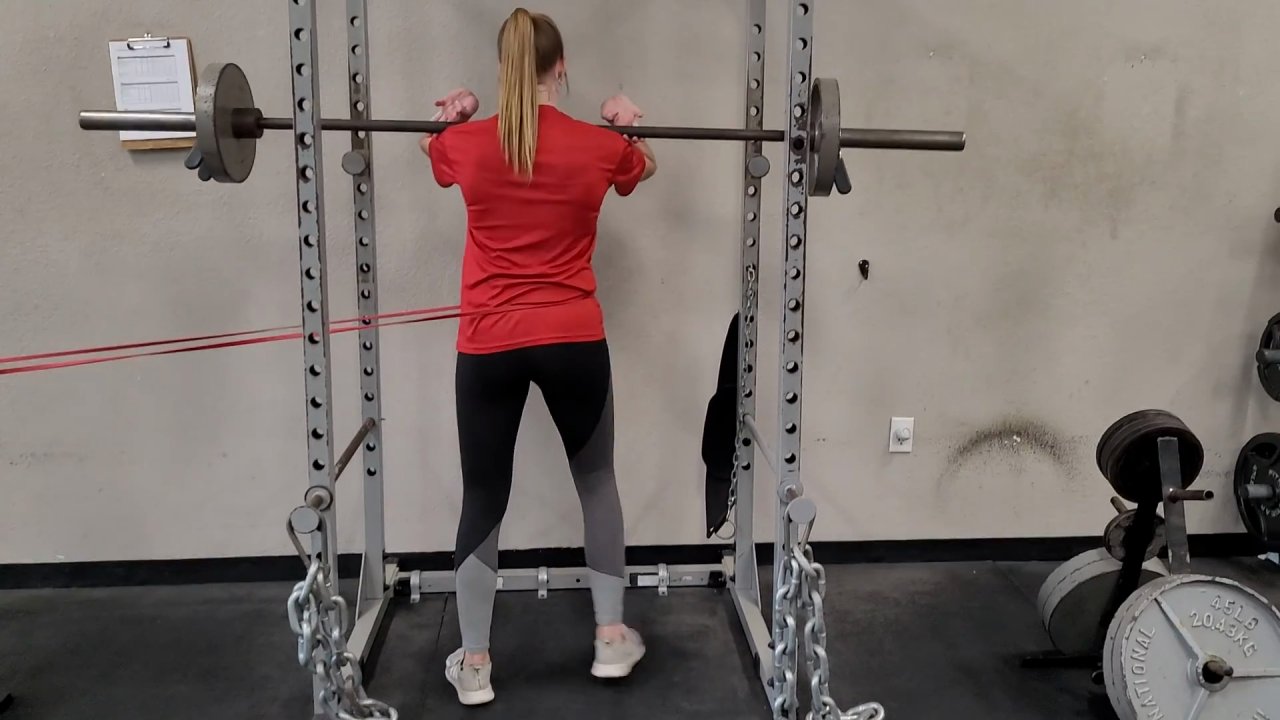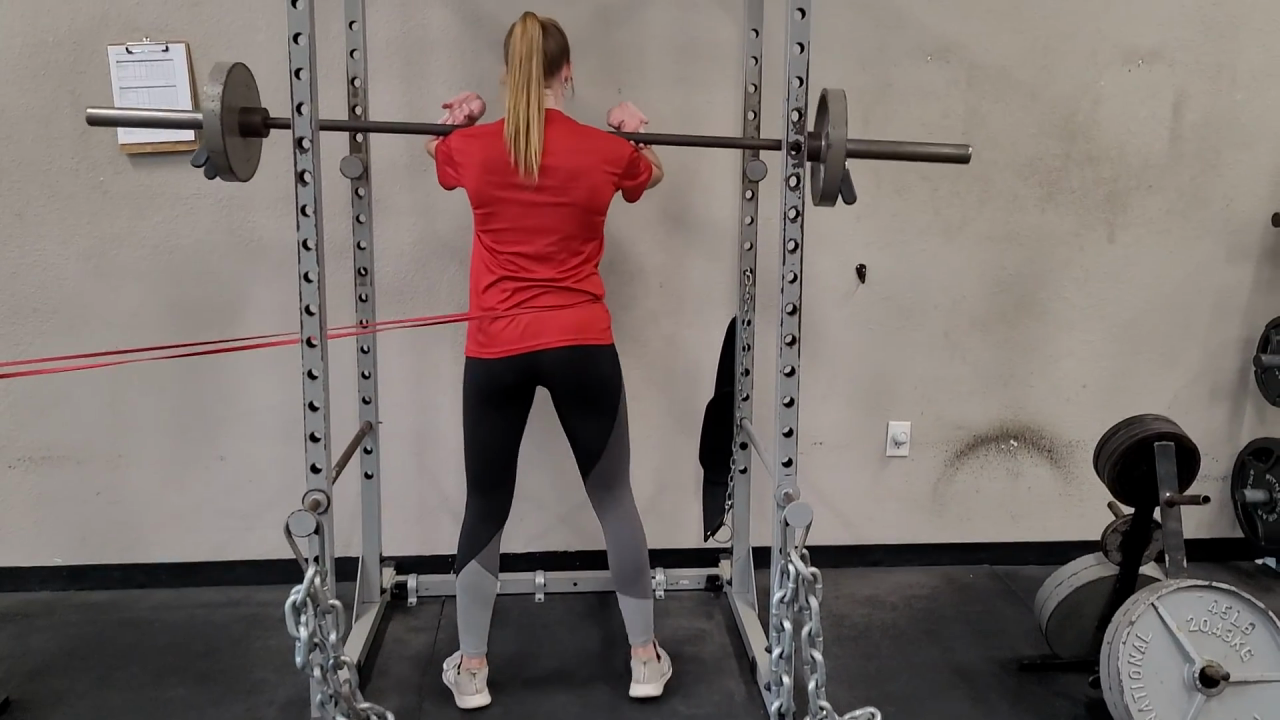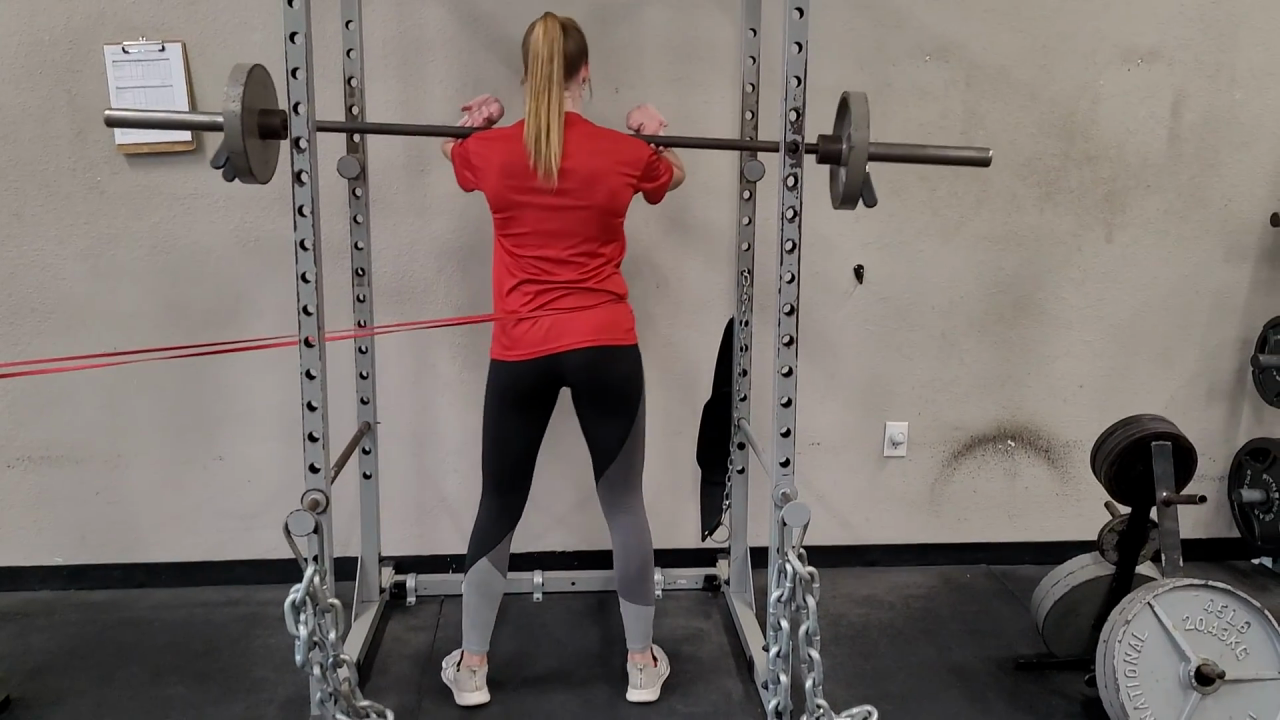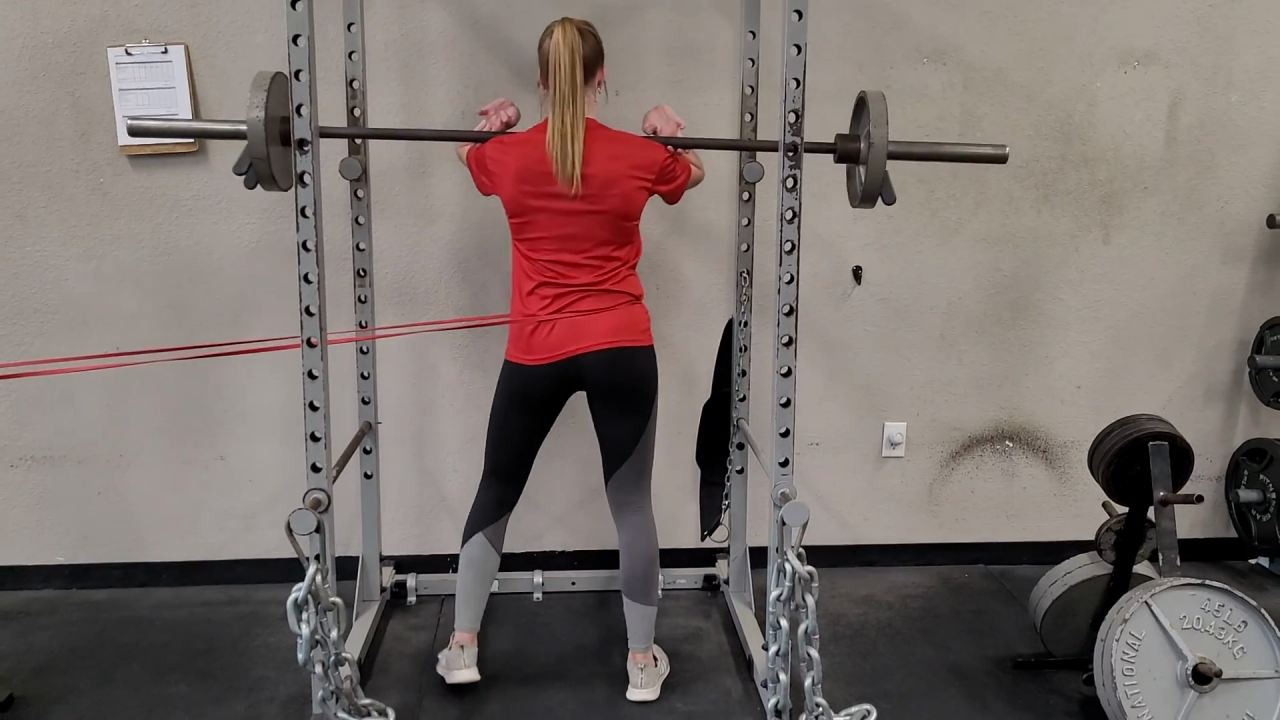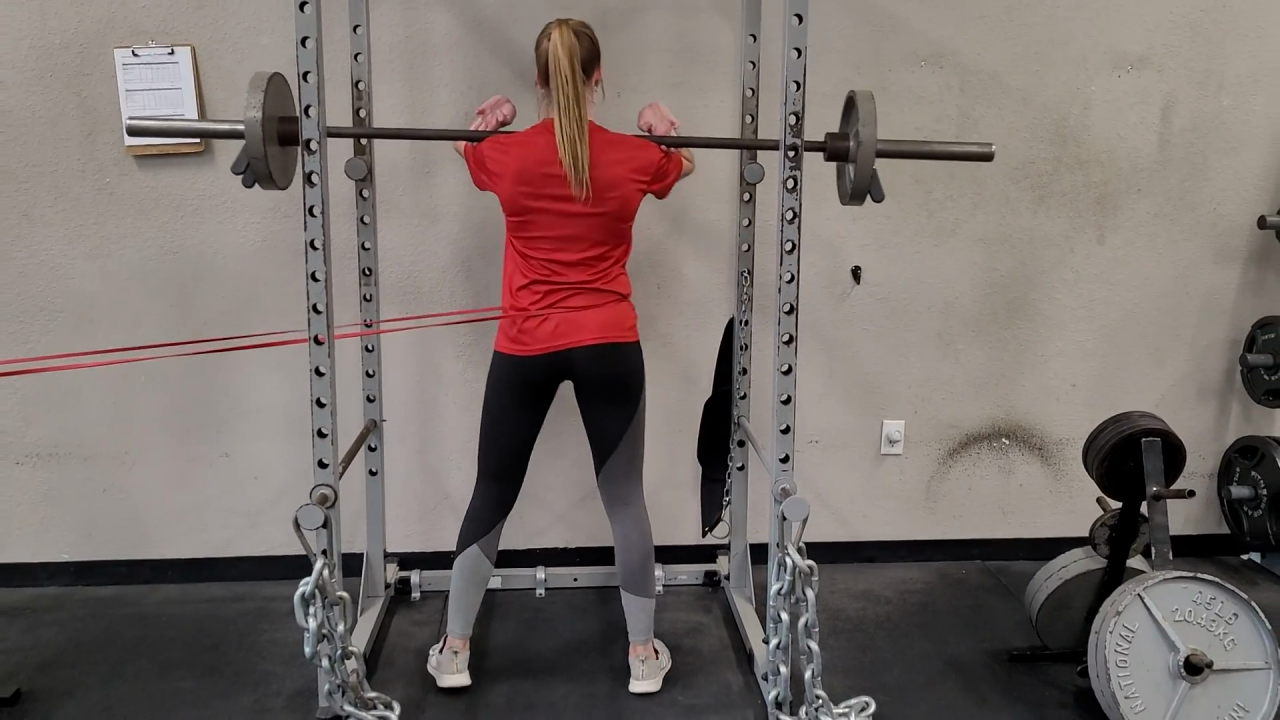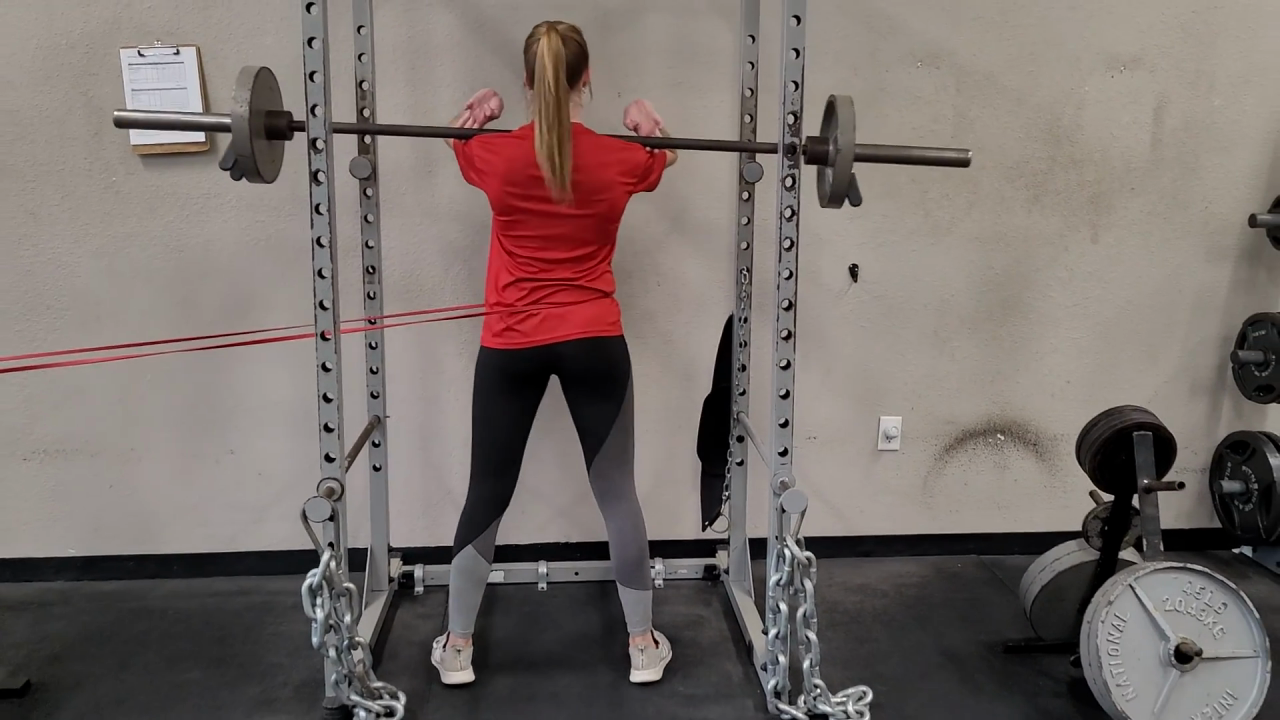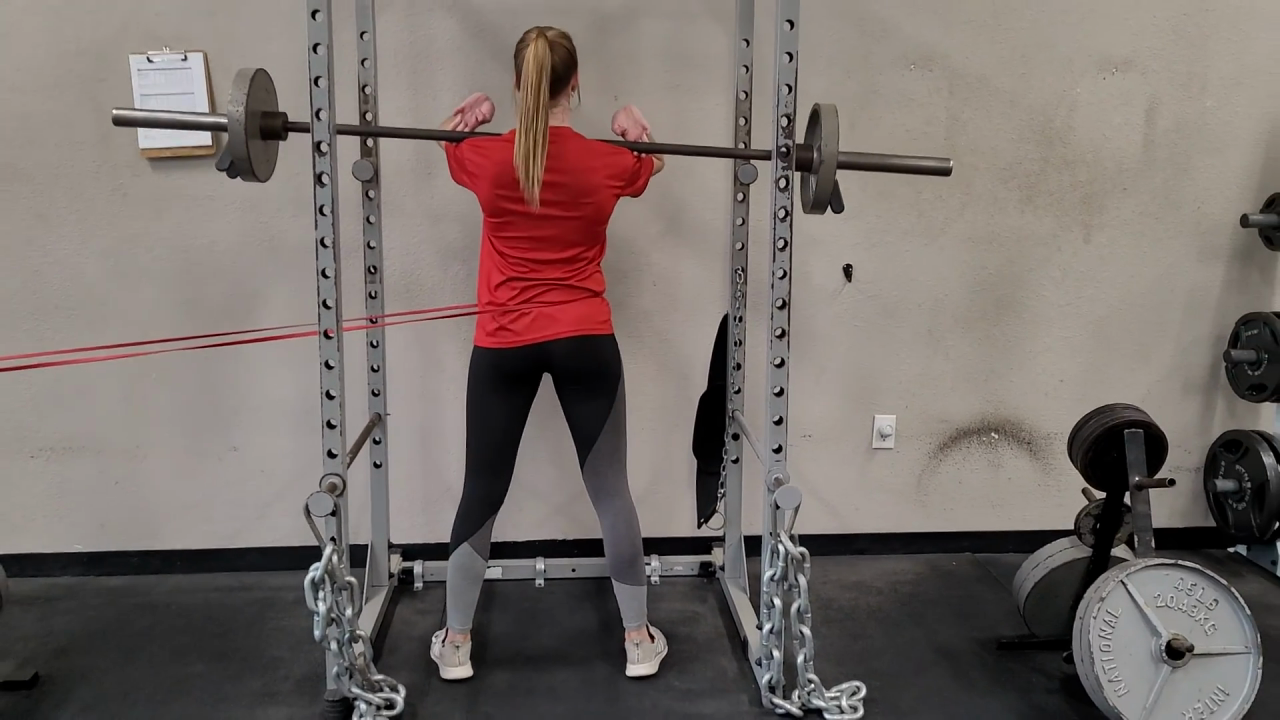
dt=0.2s
person 1, frame 1
left shoulder: (465, 145)
right shoulder: (599, 147)
left elbow: (435, 152)
right elbow: (644, 167)
left hip: (488, 345)
right hip: (574, 341)
left knee: (483, 502)
right knee: (596, 481)
left ankle: (474, 663)
right ankle: (611, 639)
person 1, frame 2
left shoulder: (469, 148)
right shoulder: (605, 151)
left elbow: (440, 155)
right elbow: (651, 175)
left hip: (497, 351)
right hip: (582, 347)
left knee: (486, 508)
right knee: (613, 499)
left ankle: (471, 668)
right ankle: (645, 659)
person 1, frame 3
left shoulder: (490, 151)
right shoulder: (625, 154)
left elbow: (457, 156)
right elbow: (672, 177)
left wrist: (473, 127)
left hip: (521, 354)
right hip: (606, 349)
left knee: (499, 507)
right knee: (624, 504)
left ankle: (472, 665)
right ankle: (641, 664)
person 1, frame 4
left shoulder: (507, 156)
right shoulder: (641, 157)
left elbow: (471, 156)
right elbow: (691, 174)
left wrist: (492, 129)
left hip: (536, 356)
right hip: (622, 351)
left knee: (495, 496)
right knee: (631, 504)
left ankle: (462, 646)
right ankle: (642, 662)
person 1, frame 5
left shoulder: (506, 154)
right shoulder: (636, 157)
left elbow: (469, 151)
right elbow: (682, 166)
left wrist: (486, 124)
left hip: (524, 350)
right hip: (609, 347)
left knee: (492, 496)
right knee: (624, 498)
left ankle: (454, 651)
right ankle: (642, 655)
person 1, frame 6
left shoulder: (495, 154)
right shoulder: (622, 159)
left elbow: (458, 143)
right elbow: (662, 160)
left wrist: (478, 118)
right wrist: (647, 130)
left hip: (511, 347)
right hip: (595, 344)
left knee: (487, 495)
right knee: (616, 492)
left ankle: (457, 647)
right ankle: (643, 644)
person 1, frame 7
left shoulder: (485, 159)
right shoulder: (610, 163)
left elbow: (451, 143)
right elbow: (649, 164)
left wrist: (468, 118)
left hip: (504, 347)
right hip: (586, 343)
left knee: (482, 493)
right knee: (610, 490)
left ankle: (455, 643)
right ankle: (639, 639)
